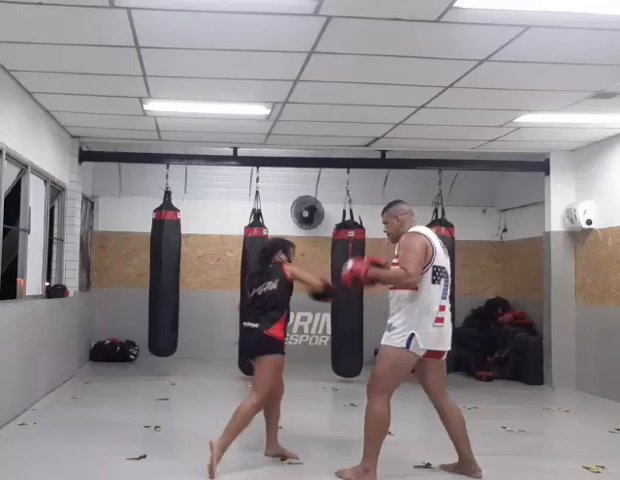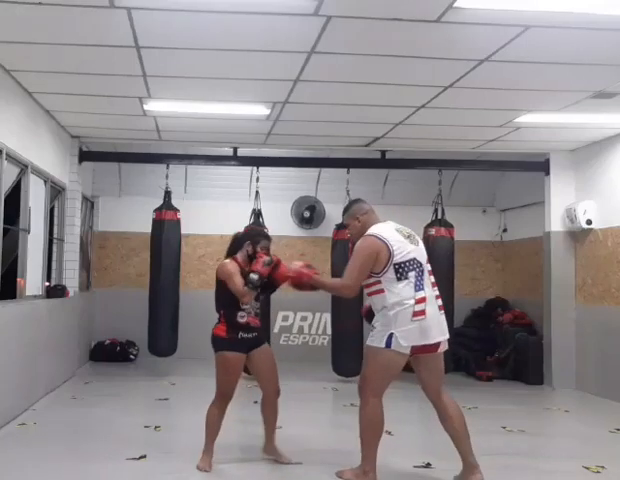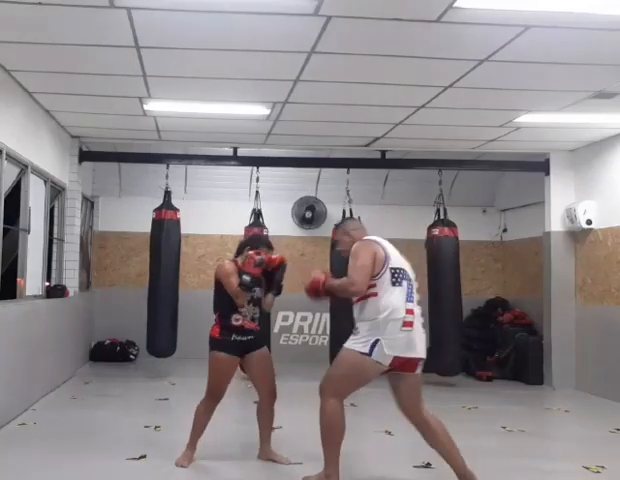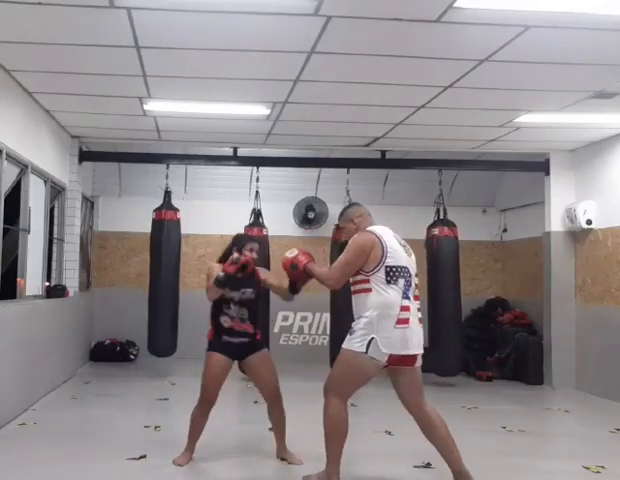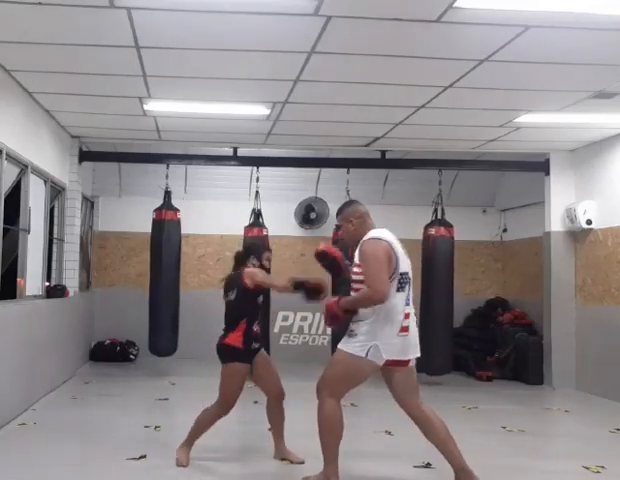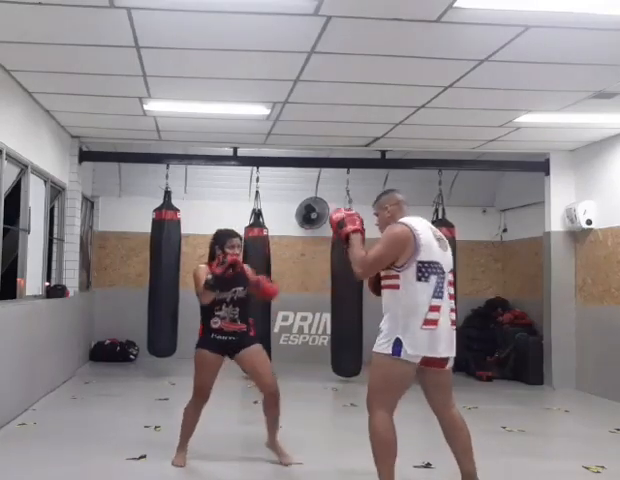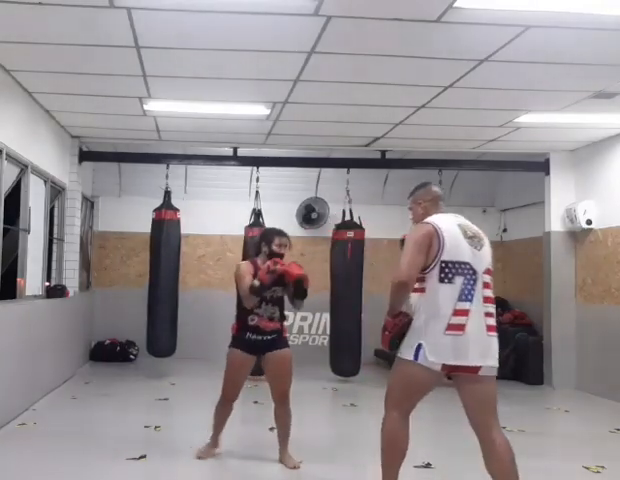
dt=0.7s
person 1, frame 1
left shoulder: (413, 237)
right shoulder: (432, 240)
left elbow: (408, 277)
left wrist: (368, 272)
right wrist: (379, 271)
left hip: (412, 328)
right hip: (435, 329)
left knee: (378, 391)
right knee: (440, 397)
person 1, frame 2
left shoulder: (370, 241)
right shoulder: (407, 234)
left elbow: (348, 288)
left wrist: (310, 277)
left hip: (398, 325)
right hip: (431, 322)
left knee: (369, 393)
right knee: (438, 395)
person 1, frame 3
left shoulder: (364, 246)
right shoulder: (394, 255)
left elbow: (356, 287)
left wrist: (326, 282)
left hip: (380, 336)
right hip: (409, 338)
left knee: (330, 393)
right knee: (416, 412)
person 1, frame 4
left shoulder: (365, 238)
right shoulder: (399, 243)
left elbow: (333, 279)
left wrist: (304, 263)
left hip: (377, 331)
right hip: (407, 333)
left knee: (334, 394)
right knee: (418, 405)
person 1, frame 5
left shoulder: (371, 245)
right shoulder: (388, 242)
left elbow: (378, 293)
left wrist: (342, 305)
right wrist: (336, 264)
left hip: (375, 336)
right hip: (402, 336)
left knee: (327, 392)
right knee: (415, 407)
person 1, frame 6
left shoulder: (399, 230)
right shoulder: (435, 234)
left elbow: (363, 269)
left wrist: (352, 232)
right wrist: (386, 280)
left hip: (405, 333)
right hip: (439, 334)
left knee: (379, 408)
right knee: (446, 409)
person 1, frame 7
left shoulder: (426, 229)
right shoulder: (478, 235)
left elbow: (403, 279)
left wrist: (393, 313)
left hip: (433, 339)
right hip: (478, 343)
left knee: (395, 410)
right knee: (488, 429)
person 2, frame 1
left shoulder: (254, 275)
right shoulder: (286, 270)
left elbow: (252, 305)
right elbow: (319, 286)
right wrist: (326, 289)
left hip: (252, 334)
right hip: (269, 338)
left knee: (275, 391)
right knee: (260, 396)
left ankle: (272, 445)
right ankle: (221, 444)
person 2, frame 2
left shoulder: (251, 268)
right shoulder: (228, 266)
right elbow: (244, 297)
left wrist: (270, 281)
right wrist: (258, 273)
left hip: (254, 336)
right hip: (230, 338)
left knee: (272, 391)
right knee: (223, 397)
left ankle: (270, 445)
right ankle: (207, 453)
person 2, frame 3
left shoulder: (257, 274)
right shoulder: (228, 266)
left elbow: (266, 306)
right elbow: (238, 298)
left wrist: (276, 278)
right wrist: (250, 272)
left hip: (254, 339)
right hip: (226, 338)
left knee: (268, 394)
right knee: (213, 397)
left ankle: (265, 448)
right ankle: (190, 449)
person 2, frame 4
left shoulder: (259, 274)
right shoulder: (217, 268)
left elbow: (286, 293)
right elbow: (212, 295)
left wrist: (296, 283)
right wrist: (230, 271)
left hip: (251, 342)
right hip: (221, 341)
left knee: (274, 396)
right knee: (206, 400)
left ankle: (282, 449)
right ankle: (188, 450)
person 2, frame 5
left shoulder: (235, 279)
right shoulder: (250, 273)
right elbow: (284, 285)
right wrist: (310, 285)
left hip: (250, 345)
right hip: (236, 346)
left knee: (277, 395)
right knee: (225, 404)
left ankle: (280, 448)
right ankle: (186, 445)
person 2, frame 6
left shoulder: (244, 270)
right shoulder: (203, 270)
left elbow: (256, 294)
right elbow: (204, 298)
left wrist: (265, 288)
right wrist: (220, 271)
left hip: (244, 338)
right hip: (212, 339)
left knee: (271, 390)
right knee: (200, 397)
left ankle: (273, 441)
right ankle: (182, 449)
person 2, frame 7
left shoulder: (282, 271)
right shoulder: (246, 267)
left elbow: (297, 304)
right elbow: (247, 299)
left wrist: (299, 286)
right wrist: (264, 277)
left hip: (275, 338)
right hip: (244, 338)
left knee: (282, 398)
right knee: (228, 396)
left ankle: (284, 451)
right ankle: (213, 442)
